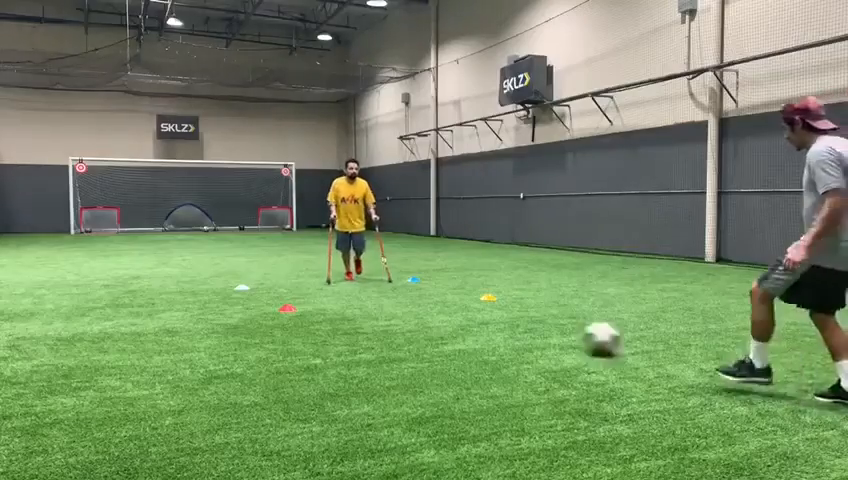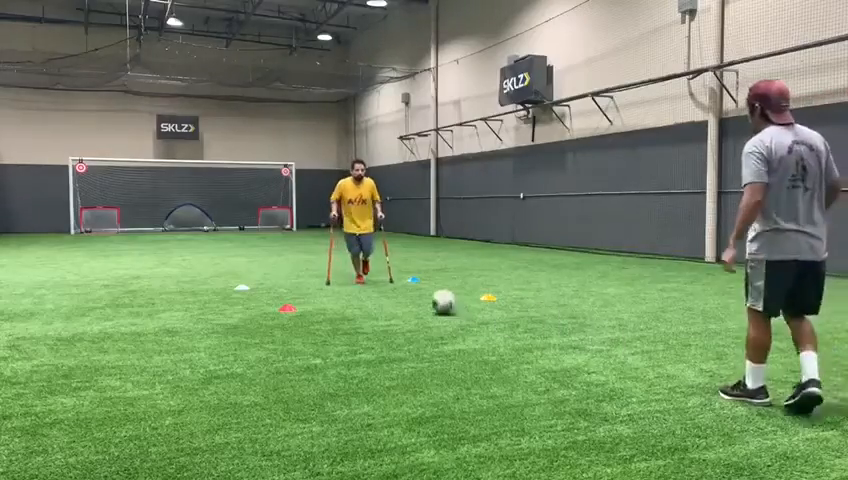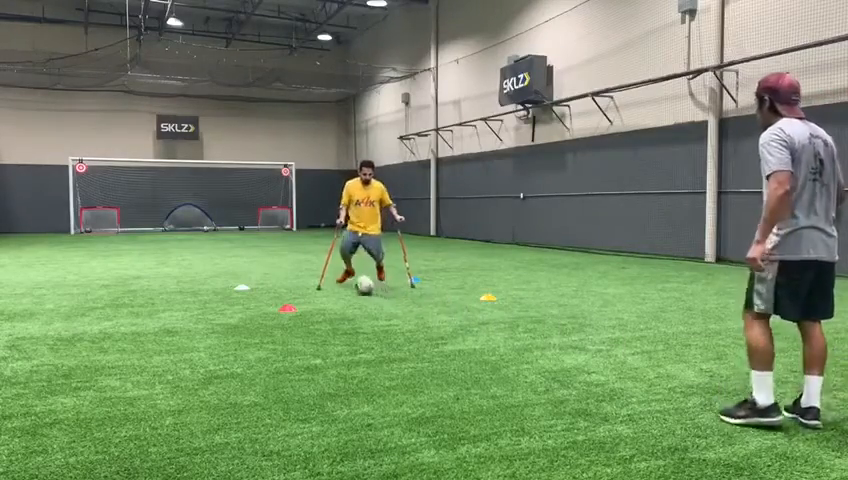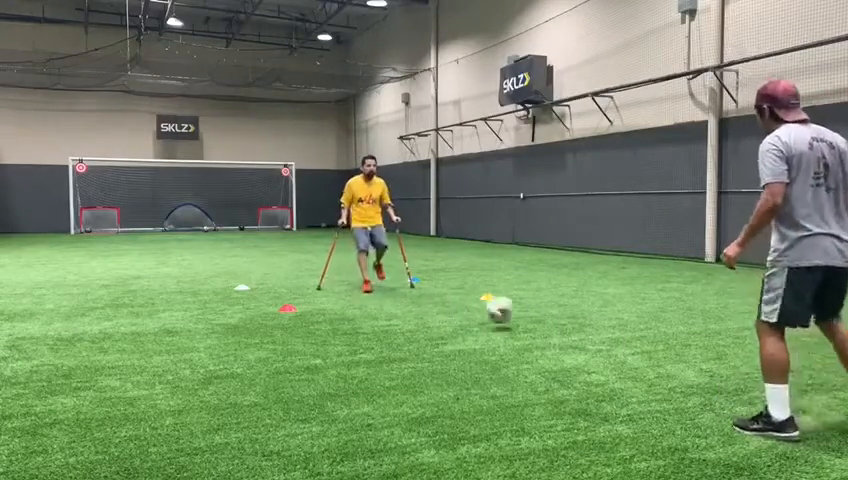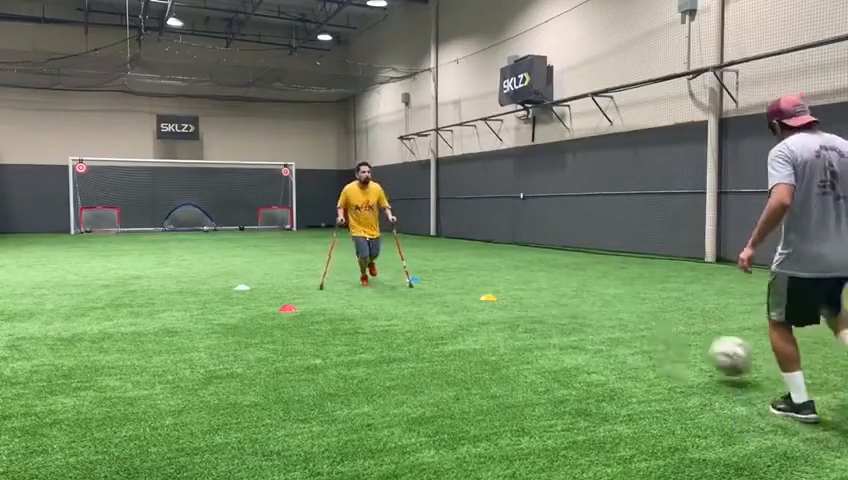
dt=0.5s
person 1, frame 1
left shoulder: (821, 151)
left wrist: (806, 246)
left hip: (822, 251)
left knee: (761, 292)
right knee: (822, 314)
left ankle: (758, 365)
person 1, frame 2
left shoulder: (758, 144)
right shoulder: (816, 140)
left elbow: (754, 198)
right elbow: (834, 188)
left wrist: (733, 244)
left hip: (772, 247)
right hip: (813, 246)
left knee: (759, 315)
right knee: (797, 315)
left ankle: (754, 386)
right ankle: (810, 380)
person 1, frame 3
left shoulder: (775, 134)
right shoulder: (823, 136)
left elbow: (782, 188)
right elbow: (838, 192)
left wrist: (759, 241)
left hip: (786, 247)
right hip: (824, 247)
left knee: (756, 316)
right knee: (811, 323)
left ankle: (763, 404)
right ankle: (810, 405)
person 1, frame 4
left shoulder: (776, 143)
left elbow: (773, 200)
left wrist: (740, 243)
left hip: (797, 252)
left knee: (770, 329)
left ankle: (779, 417)
person 1, frame 5
left shoulder: (784, 150)
left elbow: (781, 201)
left wrist: (751, 246)
left hip: (800, 259)
left knee: (779, 324)
left ankle: (800, 401)
person 2, frame 1
left shoulder: (363, 184)
right shoulder: (337, 183)
left elbow: (370, 202)
right elbow: (331, 201)
left wrist: (373, 214)
right wrist: (333, 212)
left hip: (358, 225)
right hip: (342, 225)
left knee: (359, 249)
right knee: (344, 250)
left ankle: (357, 259)
right ankle: (348, 271)
person 2, frame 2
left shoulder: (370, 183)
right shoulder: (343, 184)
left elbow: (376, 200)
right elbow: (334, 199)
left wrist: (379, 212)
right wrist: (334, 211)
left hip: (366, 226)
right hip: (350, 226)
left knee: (367, 251)
right knee: (354, 252)
left ankle: (365, 260)
right ankle: (359, 275)
person 2, frame 3
left shoulder: (379, 187)
right shoulder: (350, 185)
left elbow: (388, 203)
right elbow: (344, 204)
left wrist: (396, 216)
right wrist: (341, 218)
left hip: (372, 229)
right hip: (353, 227)
left knee: (378, 256)
right knee: (344, 250)
left ankle: (380, 266)
right ankle: (349, 270)
person 2, frame 4
left shoulder: (381, 183)
right shoulder: (352, 183)
left elbow: (386, 203)
right elbow: (345, 203)
left wrist: (393, 216)
right wrist: (343, 217)
left hip: (376, 223)
right hip: (358, 224)
left knee: (382, 244)
right knee: (362, 249)
left ankle: (378, 264)
right ankle: (366, 280)
person 2, frame 5
left shoulder: (377, 188)
right shoulder: (349, 189)
left elbow: (385, 205)
right elbow: (341, 206)
left wrist: (389, 216)
right wrist: (340, 216)
left hip: (373, 229)
right hip: (358, 230)
left knee: (375, 254)
right knee: (363, 255)
left ankle: (371, 263)
right ankle: (363, 276)
